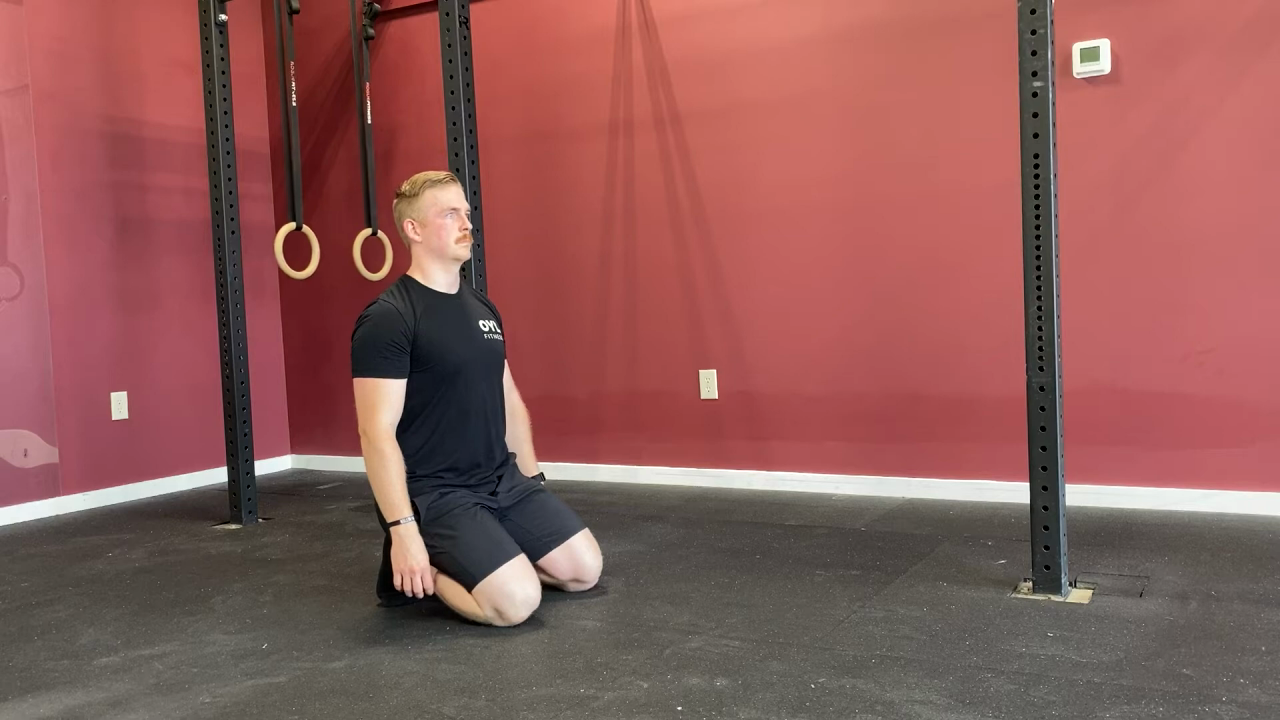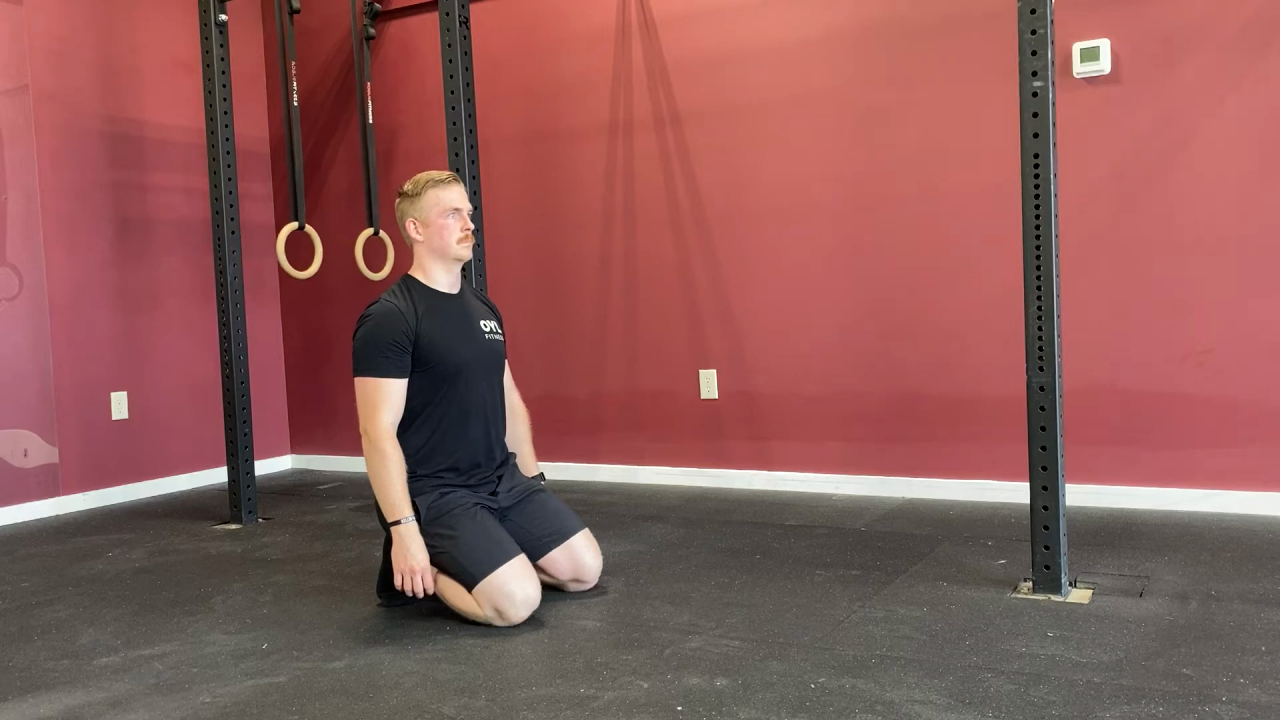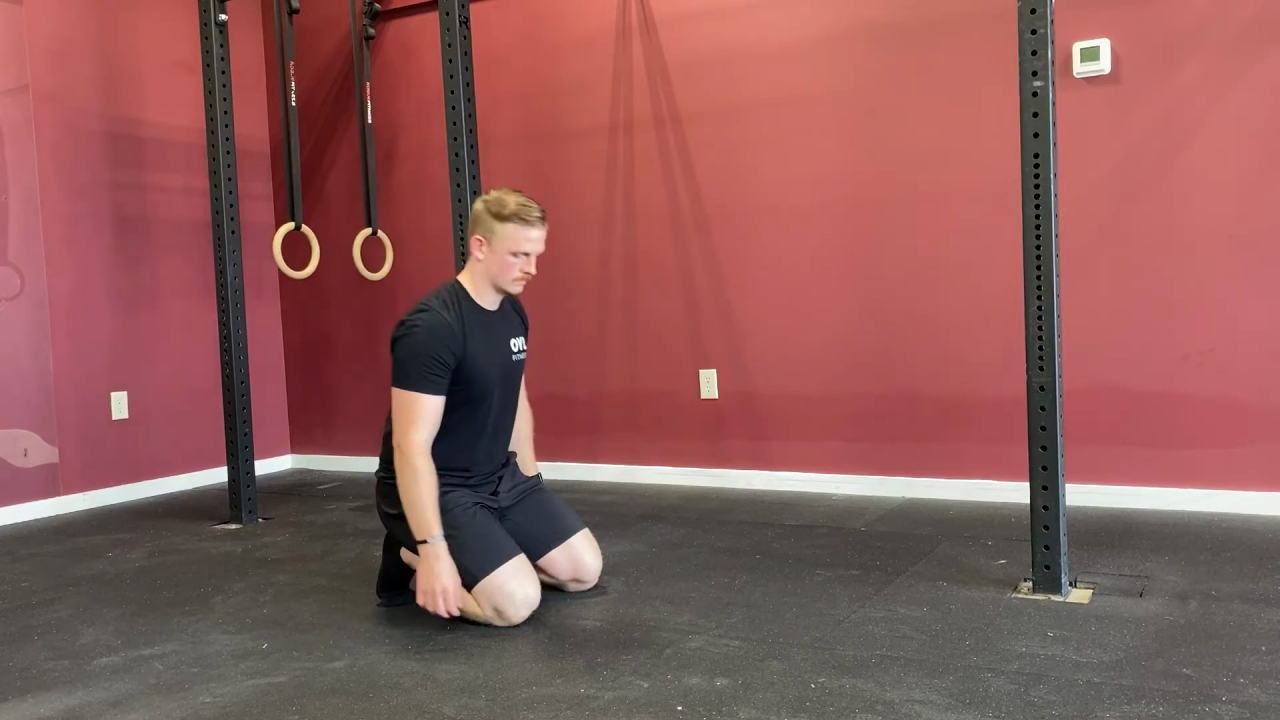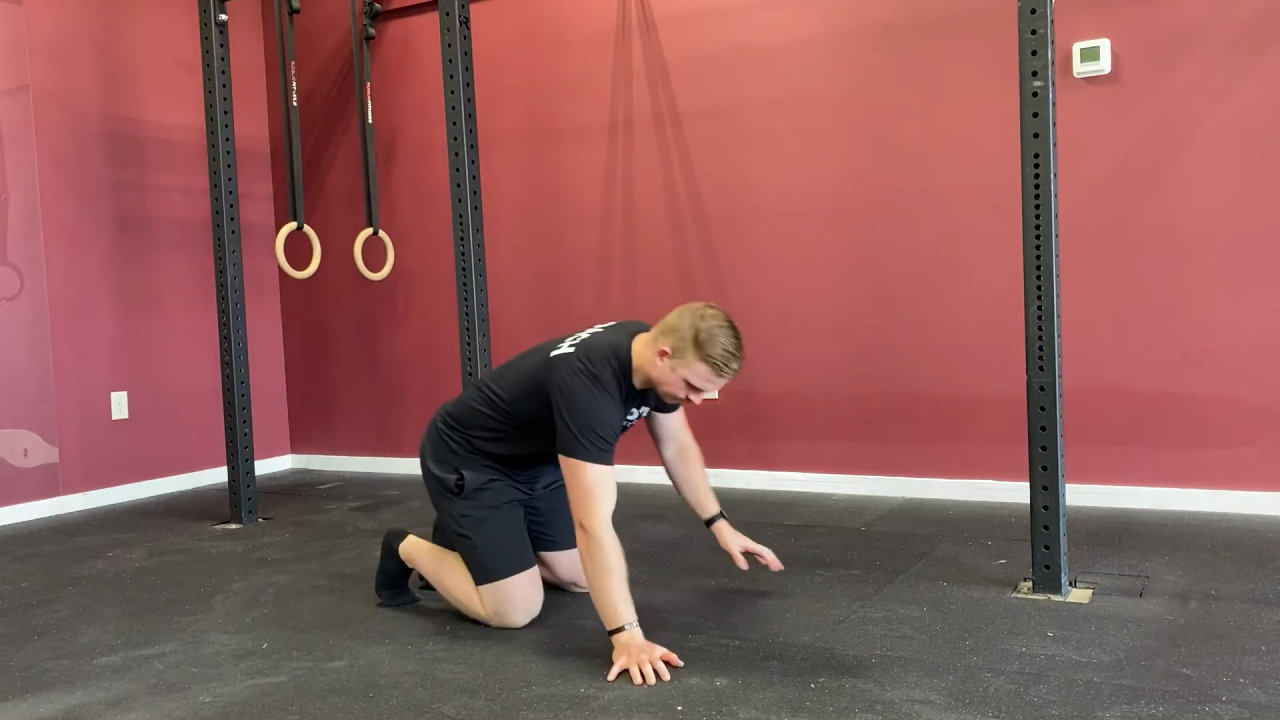
dt=0.7s
person 1, frame 1
left shoulder: (482, 307)
right shoulder: (388, 318)
right elbow: (377, 432)
left wrist: (534, 480)
right wrist: (403, 530)
left hip: (504, 479)
right hip: (433, 492)
left knee: (584, 569)
right knee: (516, 601)
left ankle: (462, 558)
right ankle: (416, 568)
person 1, frame 2
left shoulder: (482, 307)
right shoulder: (390, 318)
right elbow: (378, 432)
left wrist: (534, 482)
right wrist: (404, 530)
left hip: (502, 478)
right hip: (434, 493)
left knee: (584, 569)
right knee: (516, 600)
left ankle: (465, 556)
right ankle: (415, 565)
person 1, frame 3
left shoulder: (513, 313)
right shoulder: (432, 327)
right elbow: (410, 449)
left wrist: (532, 488)
right wrist: (432, 549)
left hip: (500, 478)
right hip: (437, 489)
left knee: (583, 569)
right knee: (515, 600)
right ankle: (412, 556)
person 1, frame 4
left shoulder: (651, 354)
right shoulder: (589, 382)
left elbow: (677, 447)
right elbow: (594, 524)
left wrist: (720, 525)
right wrist: (627, 636)
left hip: (533, 457)
right hip: (468, 461)
left knee: (581, 577)
right knee: (517, 610)
left ankle: (460, 534)
right ankle: (411, 551)
